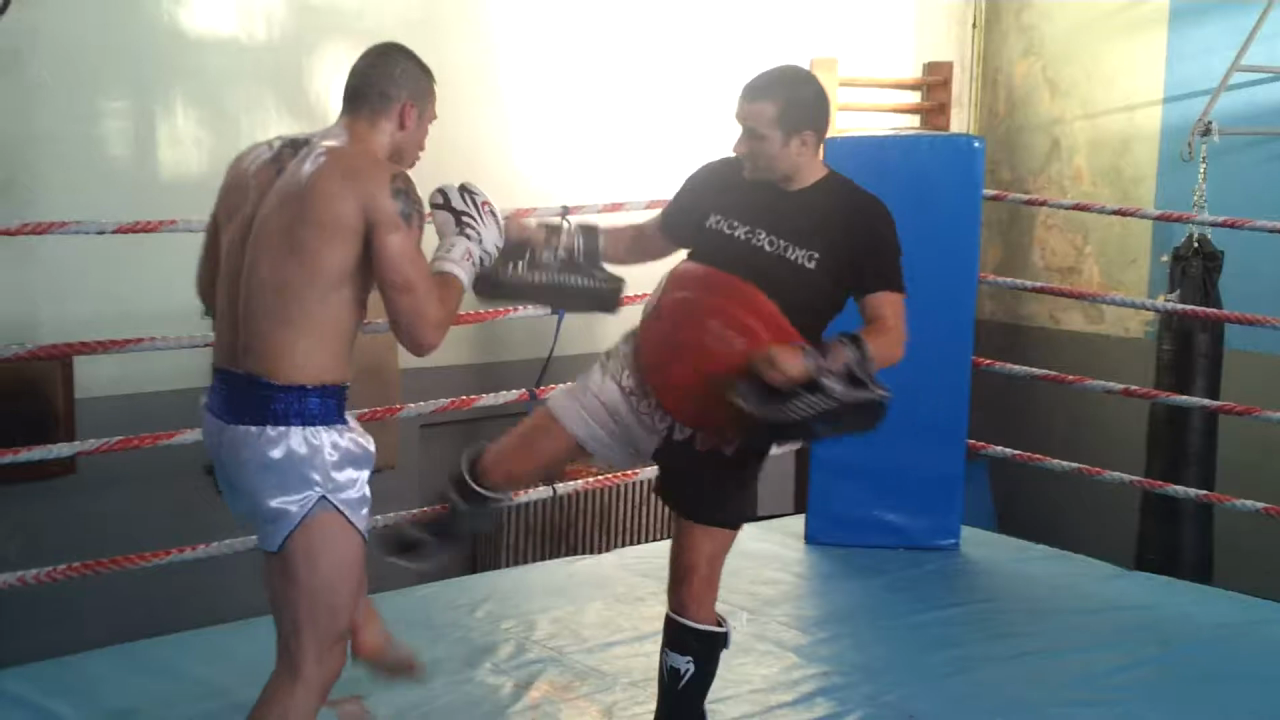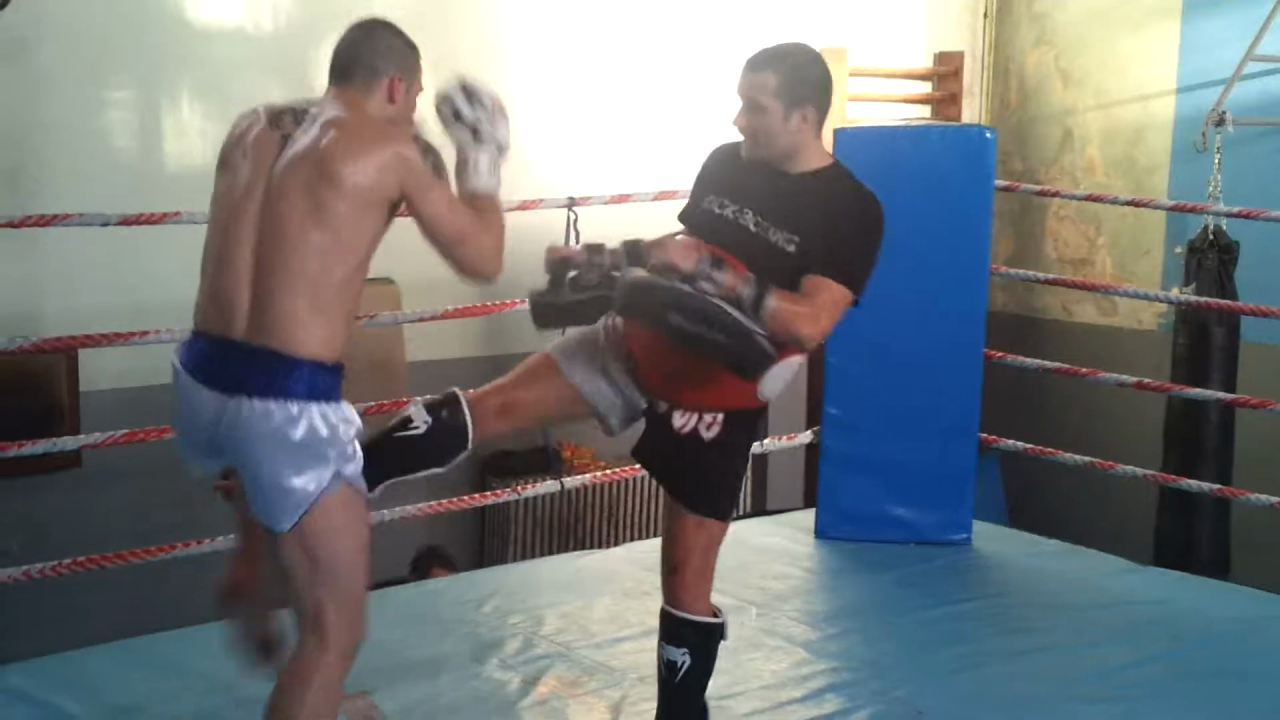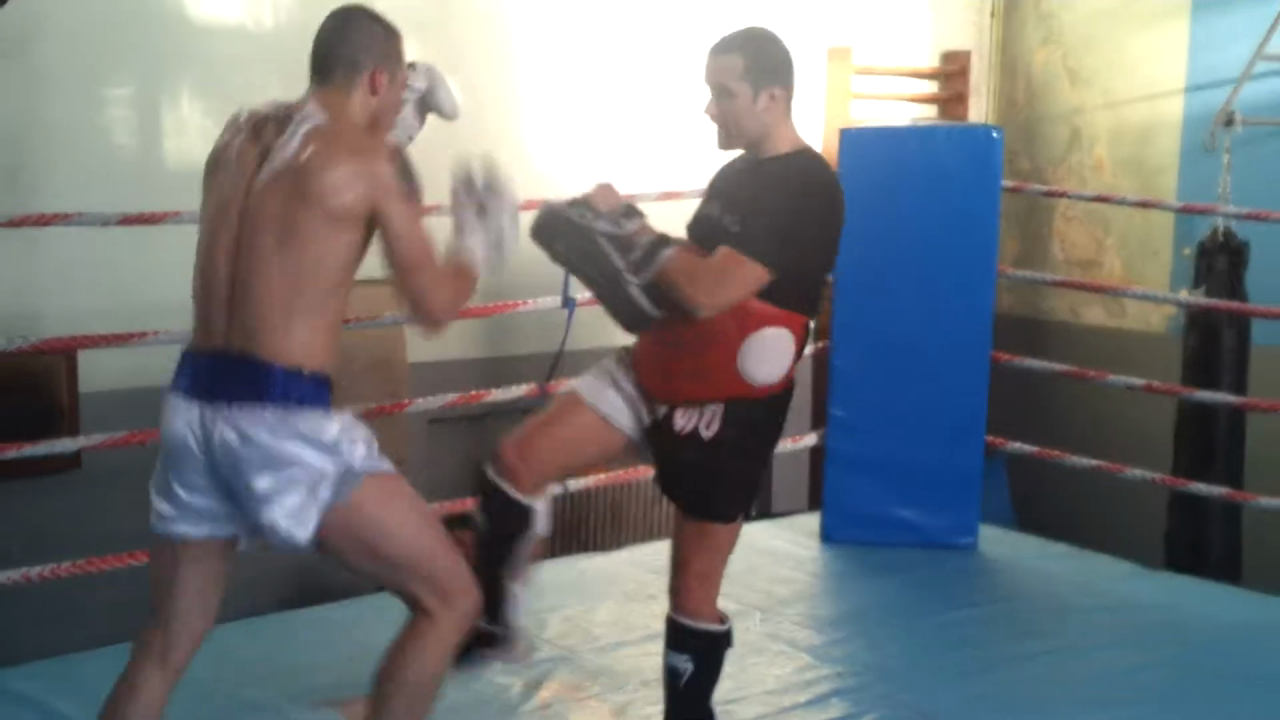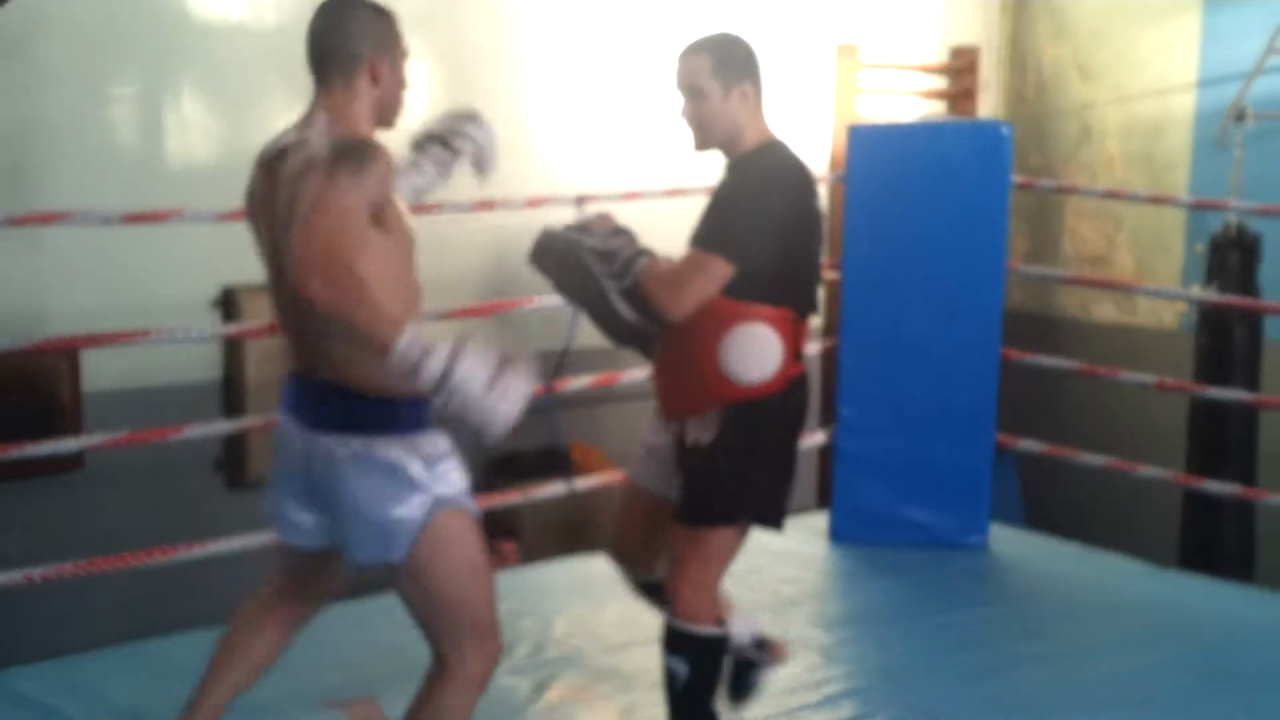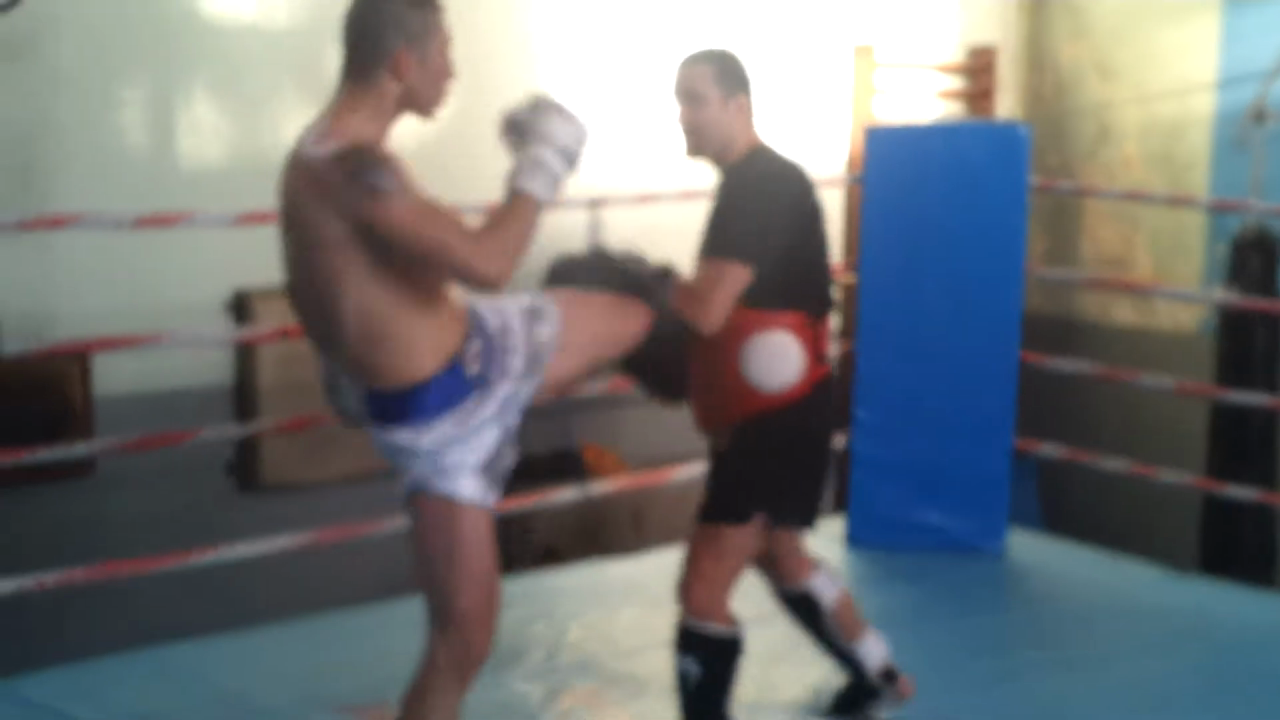
dt=0.2s
person 1, frame 1
left shoulder: (253, 163)
right shoulder: (381, 185)
right elbow: (421, 331)
right wrist: (466, 246)
left hip: (231, 411)
right hip: (294, 430)
right knee: (313, 661)
left ankle: (364, 631)
person 1, frame 2
left shoulder: (252, 128)
right shoulder: (393, 148)
right elbow: (482, 260)
right wrist: (482, 150)
left hip: (202, 380)
right hip: (288, 404)
right knee: (334, 635)
left ankle: (249, 586)
person 1, frame 3
left shoulder: (239, 135)
right shoulder: (374, 162)
right elbow: (434, 306)
left wrist: (395, 122)
right wrist: (480, 241)
left hip: (196, 407)
right hip: (284, 425)
left knee: (170, 643)
right knee: (451, 600)
person 1, frame 4
left shoulder: (278, 160)
right shoulder: (346, 156)
right elbow: (318, 276)
left wrist: (426, 162)
right wrist: (452, 366)
left hip: (308, 421)
right hip: (378, 439)
left knee: (293, 598)
right knee: (469, 652)
person 1, frame 5
left shoulder: (327, 157)
right shoulder: (346, 167)
left elbow: (311, 299)
right elbow: (487, 265)
left wrist: (345, 369)
right wrist: (543, 160)
right hip: (431, 418)
left knee: (631, 315)
right knee: (462, 643)
person 2, frame 1
left shoulder: (859, 220)
right shoulder: (717, 180)
left elbow: (889, 337)
right elbow: (649, 242)
left wrist: (811, 365)
right wrist: (560, 238)
left hip: (728, 416)
right hip: (643, 374)
left knee: (692, 597)
right knee: (499, 463)
right ankle: (441, 533)
person 2, frame 2
left shoulder: (852, 209)
right shoulder: (725, 164)
left elbow: (807, 326)
left wrist: (704, 273)
right wrist: (615, 257)
left hip: (719, 401)
right hip: (635, 345)
left knee: (687, 584)
right knee: (494, 405)
person 2, frame 3
left shoulder: (806, 188)
right shoulder: (741, 176)
left elbow: (709, 292)
left wrist: (623, 223)
right wrist: (620, 248)
left hip: (731, 405)
right hip: (662, 363)
left knee: (692, 592)
right knee: (515, 468)
right ankle: (491, 623)
person 2, frame 4
left shoulder: (771, 182)
right shoulder: (748, 175)
left elbow: (678, 296)
left wrist: (613, 244)
left hip: (745, 412)
right hip: (693, 397)
left knee: (689, 591)
right knee: (639, 552)
right ankle: (745, 647)
person 2, frame 5
left shoulder: (757, 186)
right shoulder: (753, 183)
left elbow: (706, 313)
left hip: (773, 420)
right hip: (761, 412)
left knee: (702, 592)
right knee: (779, 557)
